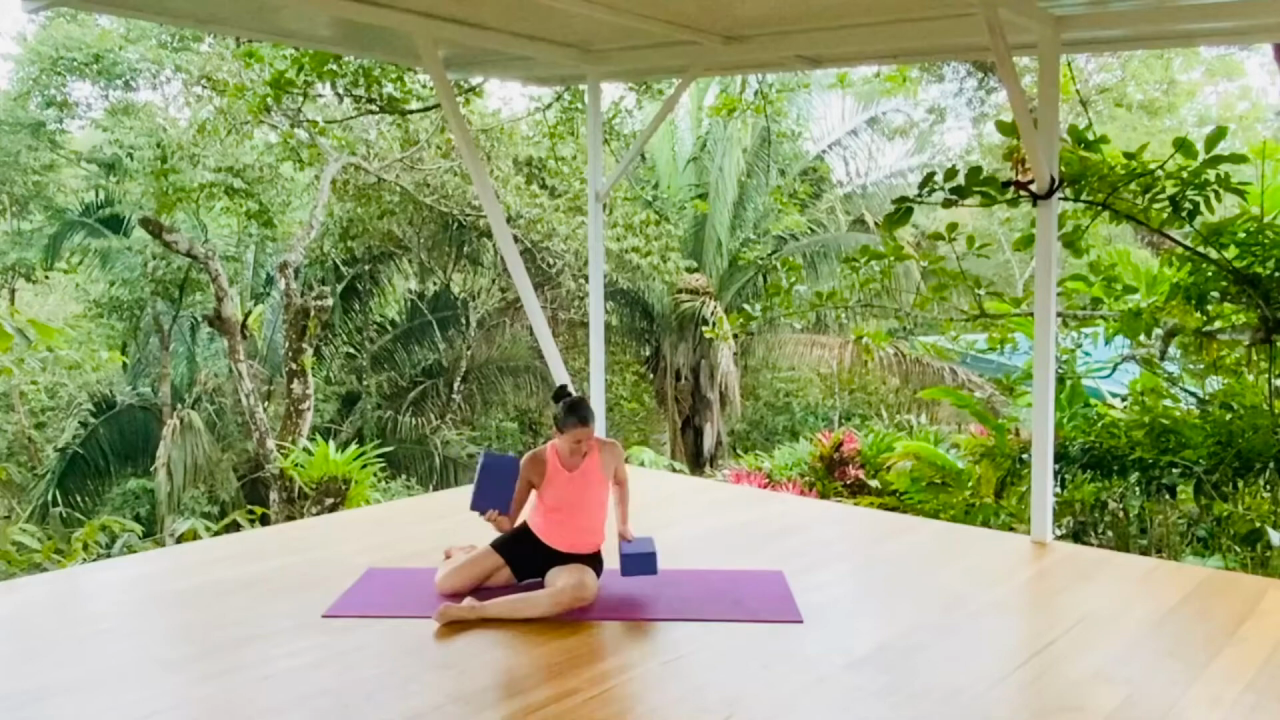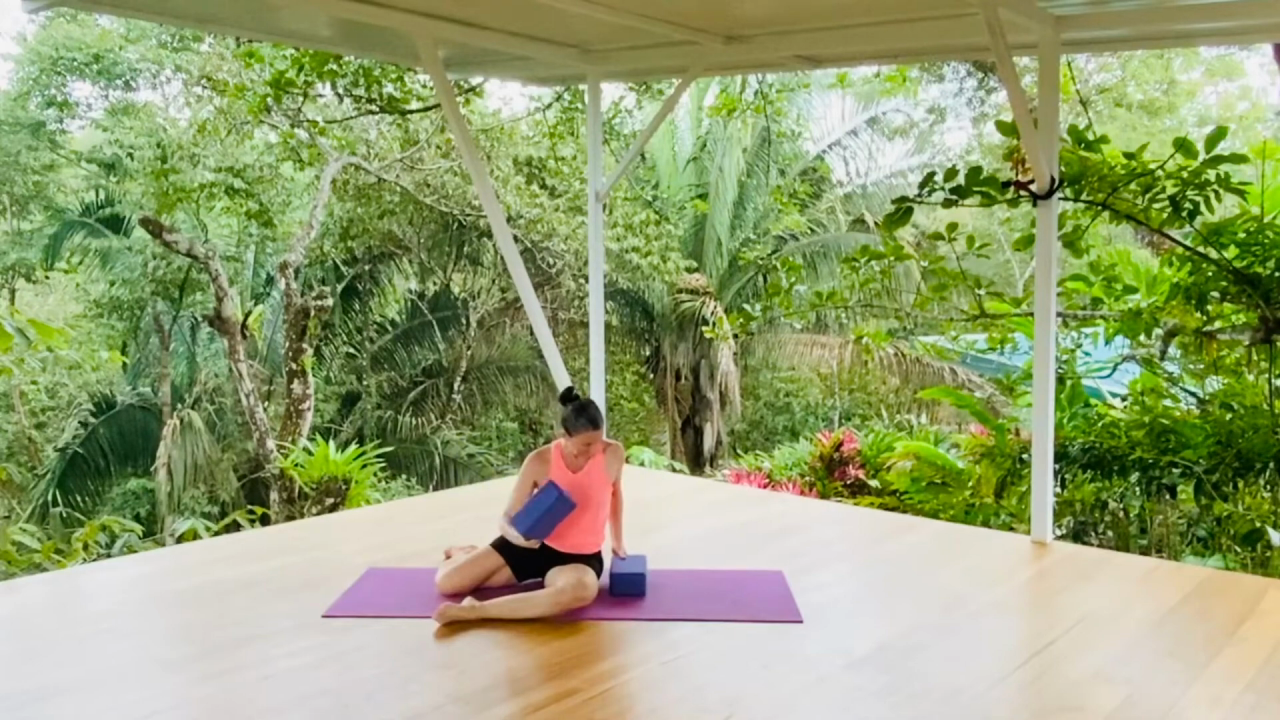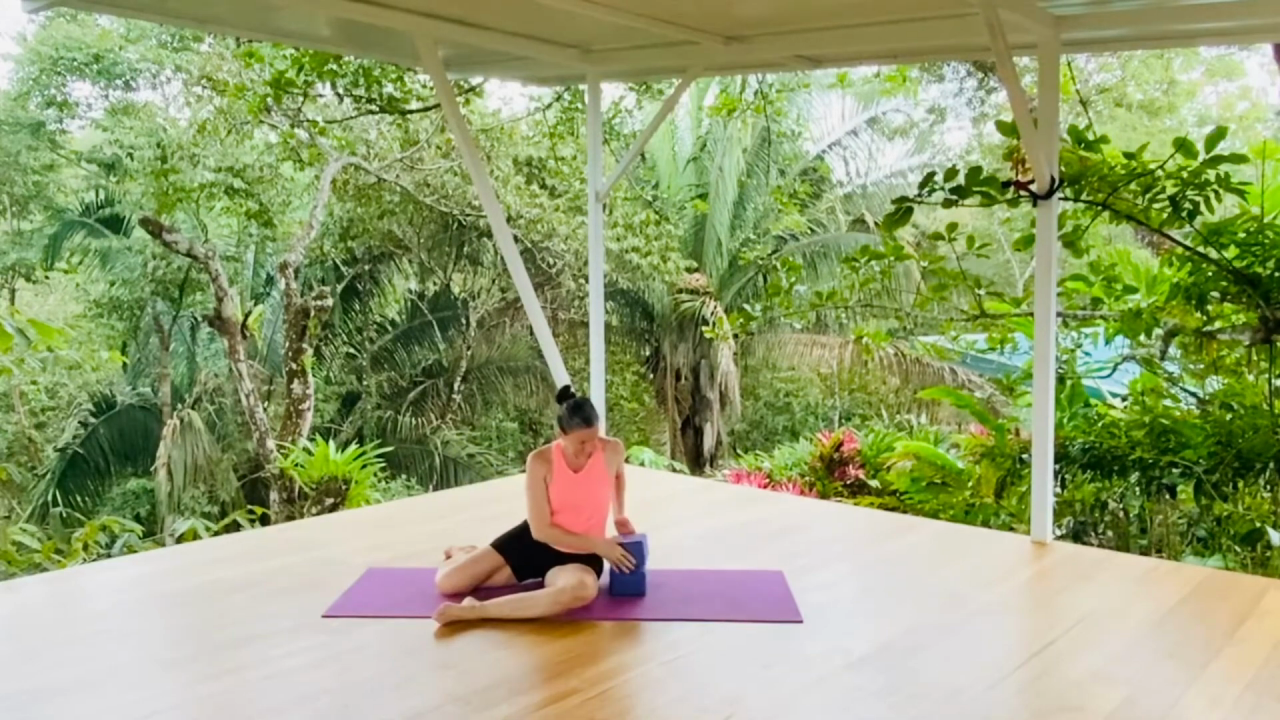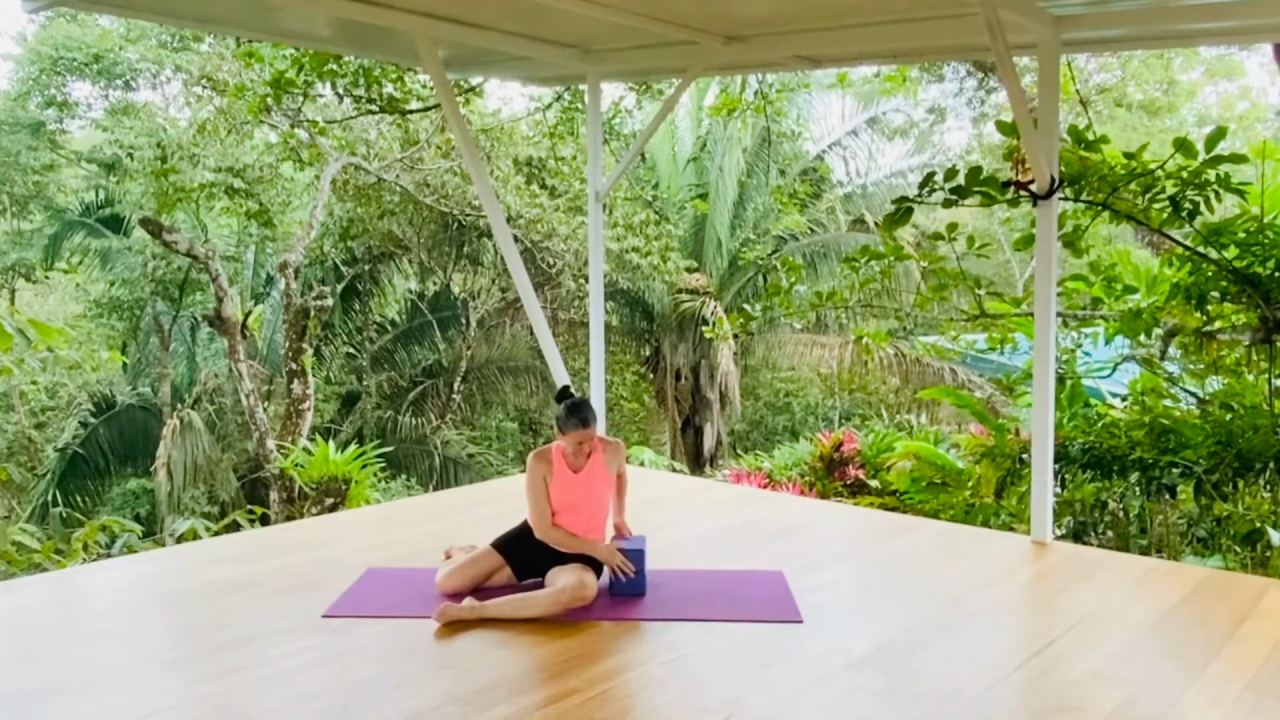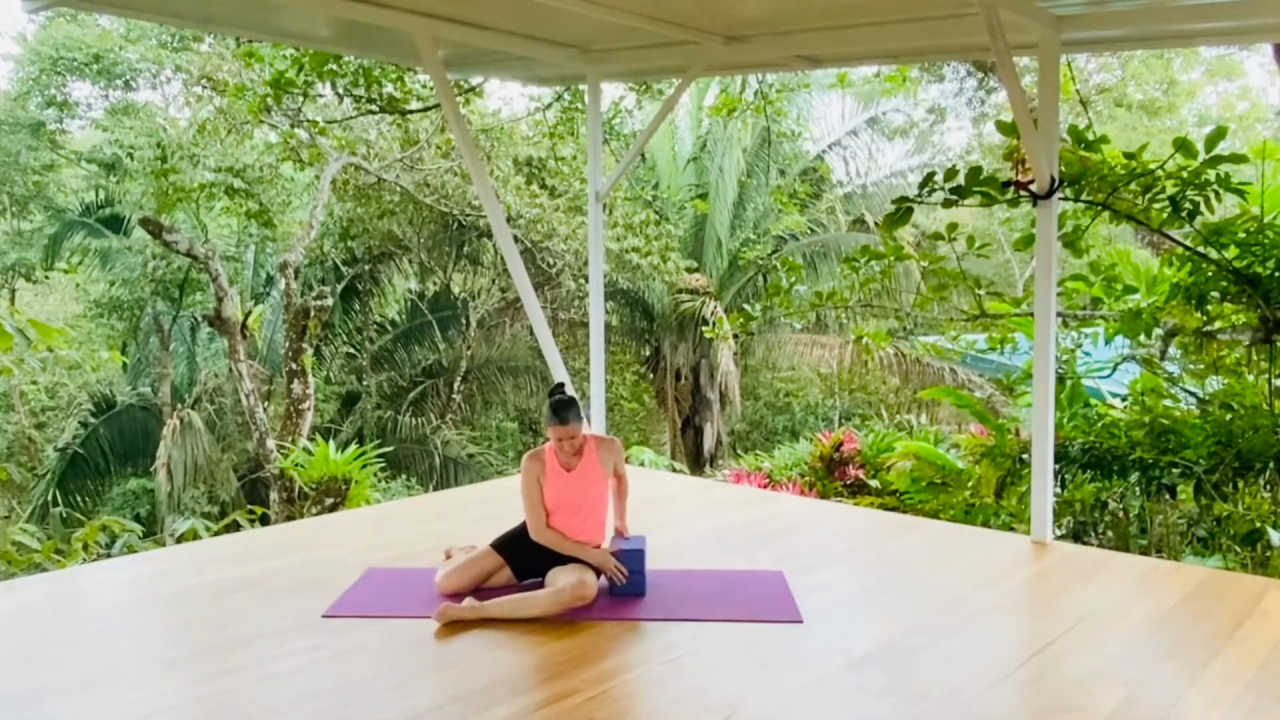
dt=0.7s
person 1, frame 1
left shoulder: (610, 452)
right shoulder: (535, 462)
left elbow: (621, 482)
right elbow: (507, 523)
left wrist: (623, 525)
right wrist: (498, 521)
left hip: (579, 556)
right hip: (532, 540)
left knee: (580, 591)
right knee: (446, 582)
left ankle: (476, 610)
right ankle: (468, 553)
person 1, frame 2
left shoulder: (613, 454)
right shoulder: (539, 462)
right elbow: (508, 517)
left wrist: (618, 541)
right wrist: (515, 535)
left hip: (580, 557)
right hip: (534, 543)
left knee: (581, 590)
right knee: (446, 583)
left ankle: (476, 610)
right ankle: (469, 554)
person 1, frame 3
left shoulder: (612, 450)
right shoulder: (540, 462)
right elbow: (541, 530)
left wrist: (619, 516)
right wrist: (598, 545)
left hip: (580, 556)
right hip: (533, 542)
left knee: (582, 590)
right knee: (447, 582)
left ankle: (477, 610)
right ankle: (468, 554)
person 1, frame 4
left shoulder: (613, 450)
right shoulder: (540, 461)
right elbow: (543, 530)
left wrist: (619, 518)
right wrist: (598, 549)
left hip: (579, 555)
right hip: (533, 540)
left knee: (581, 589)
right knee: (447, 581)
left ankle: (476, 610)
right ankle: (467, 554)
person 1, frame 5
left shoulder: (608, 448)
right shoulder: (534, 462)
left elbow: (620, 476)
right elbow: (538, 530)
left wrist: (620, 520)
right wrist: (592, 554)
left hip: (578, 556)
right hip: (533, 541)
left knee: (582, 589)
right knee: (446, 582)
left ankle: (477, 610)
right ankle: (467, 554)
